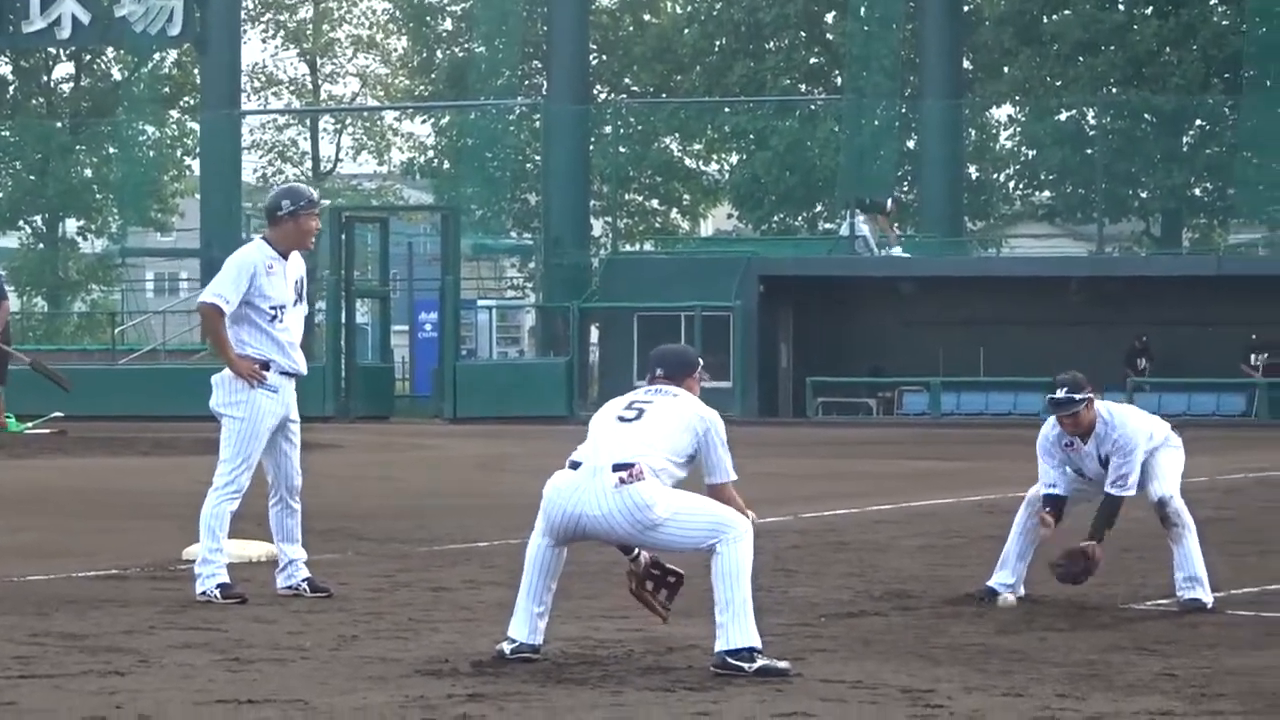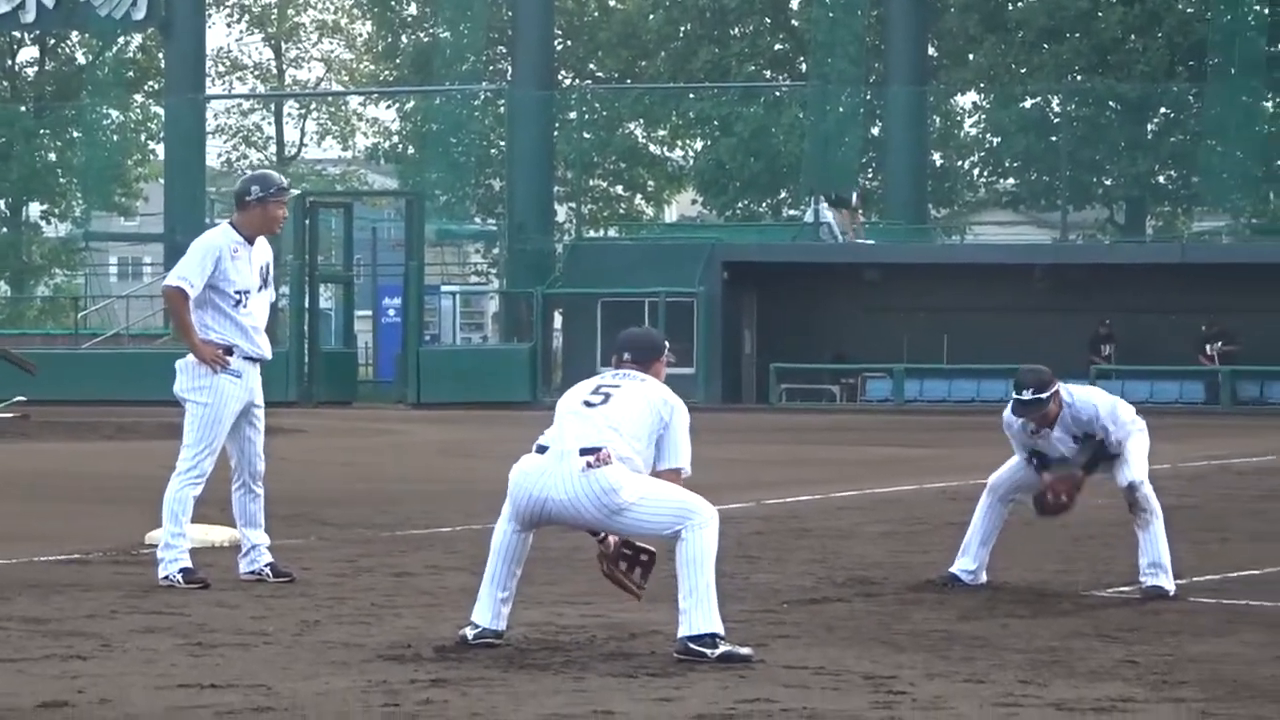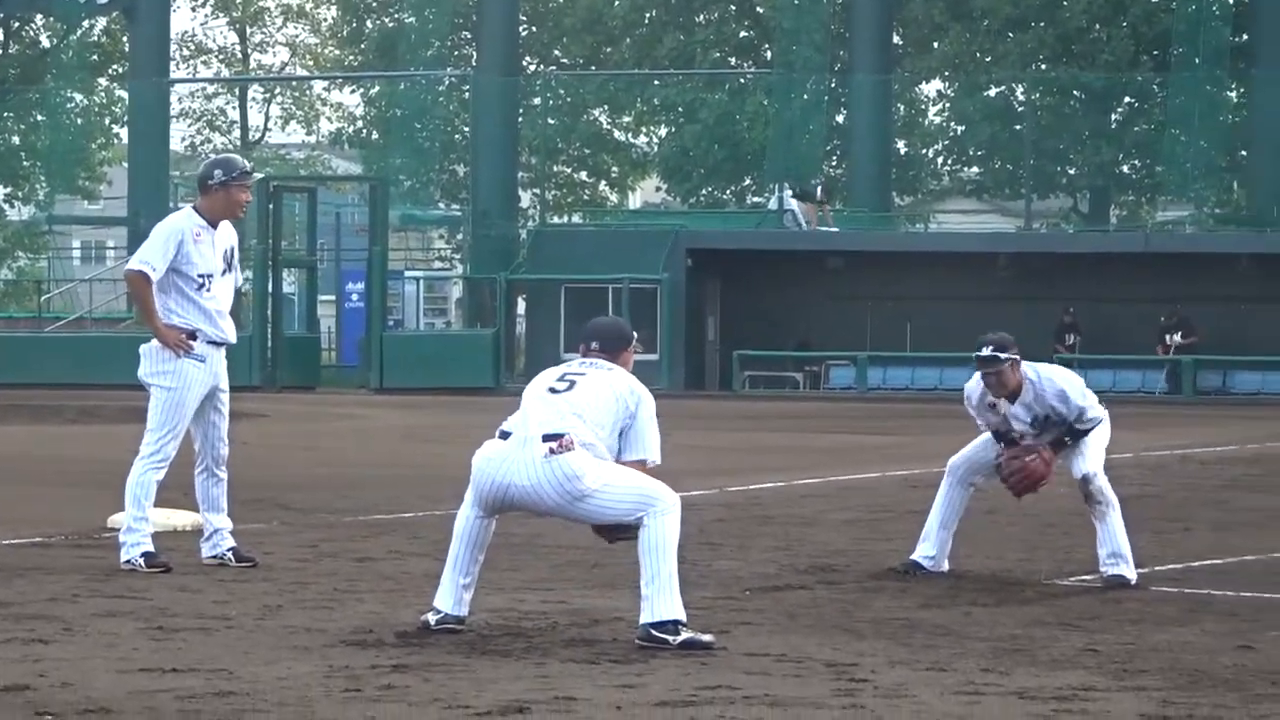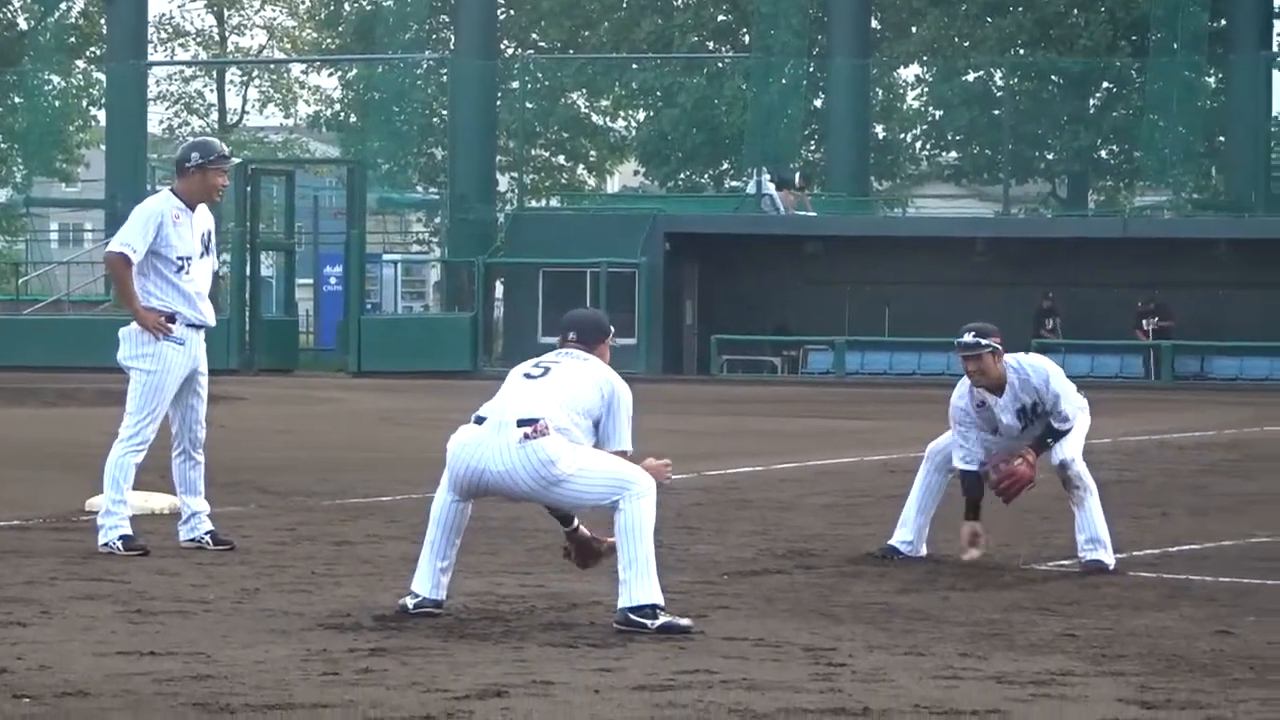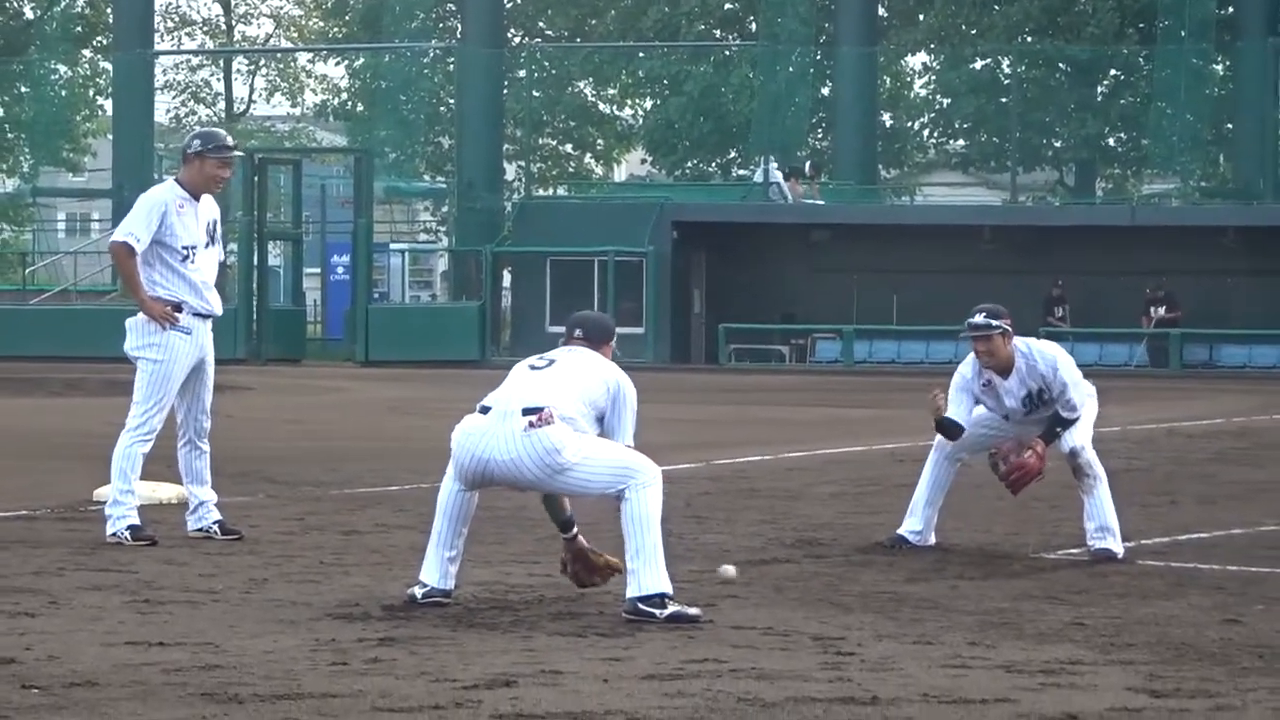
dt=0.3s
person 1, frame 1
left shoulder: (296, 263)
right shoulder: (250, 259)
right elbow: (209, 306)
right wrist: (232, 360)
left hip: (286, 387)
right hip: (254, 388)
left knee: (288, 486)
right knee: (230, 483)
left ankle: (292, 573)
right ankle: (210, 577)
person 1, frame 2
left shoulder: (262, 249)
right shoulder: (215, 243)
right elbow: (173, 289)
right wrist: (195, 345)
left hip: (251, 371)
right hip: (218, 373)
left knee: (251, 470)
right knee: (193, 468)
left ankle: (256, 557)
right ankle: (173, 561)
person 1, frame 3
left shoulder: (228, 233)
right shoulder: (178, 227)
right elbow: (135, 273)
right wrist: (158, 329)
left hip: (216, 356)
right hip: (183, 357)
left knee: (215, 455)
right knee: (157, 452)
left ankle: (218, 542)
right ankle: (134, 546)
person 1, frame 4
left shoulder: (204, 217)
right shoulder: (157, 210)
right elbow: (115, 256)
right wrist: (138, 312)
left hip: (195, 340)
right hip: (162, 340)
left knee: (192, 439)
right knee: (136, 435)
left ankle: (196, 526)
right ankle: (113, 529)
person 1, frame 5
left shoulder: (209, 206)
right shoulder: (160, 199)
right elbow: (120, 245)
right wrist: (144, 301)
left hip: (202, 329)
right hip: (169, 330)
left knee: (197, 429)
right knee: (143, 425)
left ankle: (203, 515)
right ankle: (121, 519)
person 2, frame 1
left shoulder: (613, 405)
right shoulder: (701, 413)
right elbow: (720, 492)
left wrist: (631, 553)
right wrist: (744, 515)
left hip: (566, 492)
right hip: (627, 497)
left knee: (548, 531)
right knee: (734, 531)
left ankle: (522, 639)
right ankle: (737, 652)
person 2, frame 2
left shoulder: (578, 390)
right shoulder: (666, 399)
right elbow: (668, 482)
left wrist: (600, 532)
left hip: (535, 477)
right hip: (594, 481)
left knee: (514, 519)
right knee: (699, 517)
left ankle: (485, 624)
right ankle: (700, 637)
person 2, frame 3
left shoulder: (545, 376)
right shoulder: (633, 388)
right elbow: (632, 473)
left hip: (497, 462)
right hip: (557, 468)
left knee: (478, 504)
right knee: (662, 503)
left ankle: (447, 610)
right ankle: (662, 624)
person 2, frame 4
left shoulder: (524, 368)
right shoulder: (610, 380)
right elbow: (614, 464)
left wrist: (568, 521)
right wrist: (646, 473)
left hip: (470, 447)
right hip: (531, 452)
left knee: (454, 487)
right knee: (637, 487)
left ankle: (426, 593)
right ankle: (640, 609)
person 2, frame 5
left shoulder: (526, 365)
right shoulder: (614, 375)
right elbow: (619, 461)
left wrist: (568, 532)
left hip: (476, 436)
right hip: (537, 441)
left knee: (460, 476)
right knee: (643, 476)
left ankle: (433, 583)
right ankle: (648, 598)
person 3, frame 1
left shoulder: (1123, 427)
right shoulder: (1051, 434)
left elbow: (1118, 492)
right elbow: (1054, 489)
left wrist: (1095, 539)
right wrist: (1050, 517)
left hip: (1156, 450)
right hip: (1093, 469)
left knee: (1165, 499)
right knee: (1035, 501)
left ankle: (1194, 592)
right ankle: (1005, 584)
person 3, frame 2
left shoulder: (1090, 405)
right shoulder: (1014, 420)
left elbow: (1117, 443)
right elbow: (1031, 452)
left wrist: (1081, 475)
right wrist: (1044, 474)
left hip: (1118, 438)
right hip: (1060, 448)
left knee: (1135, 484)
right knee: (999, 486)
left ankle: (1157, 579)
right ankle: (967, 571)
person 3, frame 3
left shoulder: (1054, 383)
right shoulder: (975, 393)
left elbow: (1092, 417)
left wrist: (1052, 448)
left hip: (1078, 427)
right hip: (1021, 436)
left knee: (1089, 474)
right knee: (958, 468)
left ankle: (1118, 567)
right ankle: (929, 558)
person 3, frame 4
left shoulder: (1039, 372)
right shoulder: (963, 399)
left elbow: (1064, 418)
right elbow: (968, 460)
left wrist: (1032, 452)
right wrist: (972, 518)
left hip: (1062, 417)
right hip: (1004, 430)
left knee: (1067, 461)
right knee: (937, 454)
left ankle: (1096, 553)
right ankle: (907, 543)
person 3, frame 5
left shoulder: (1047, 358)
right shoulder: (967, 374)
left elbow: (1071, 408)
right elbow: (955, 428)
left wrist: (1042, 442)
right wrist: (941, 419)
left hip: (1070, 405)
right hip: (1010, 415)
left knee: (1077, 448)
right knee: (946, 446)
left ankle: (1105, 541)
right ankle: (915, 532)
